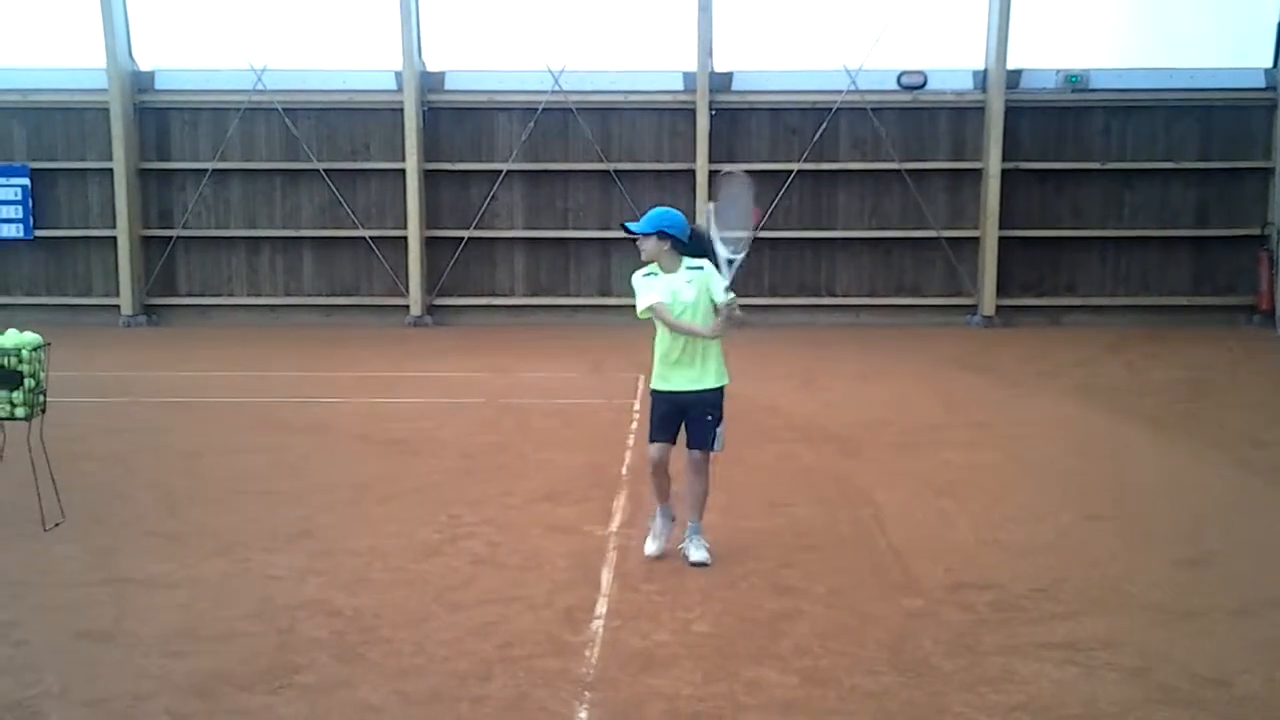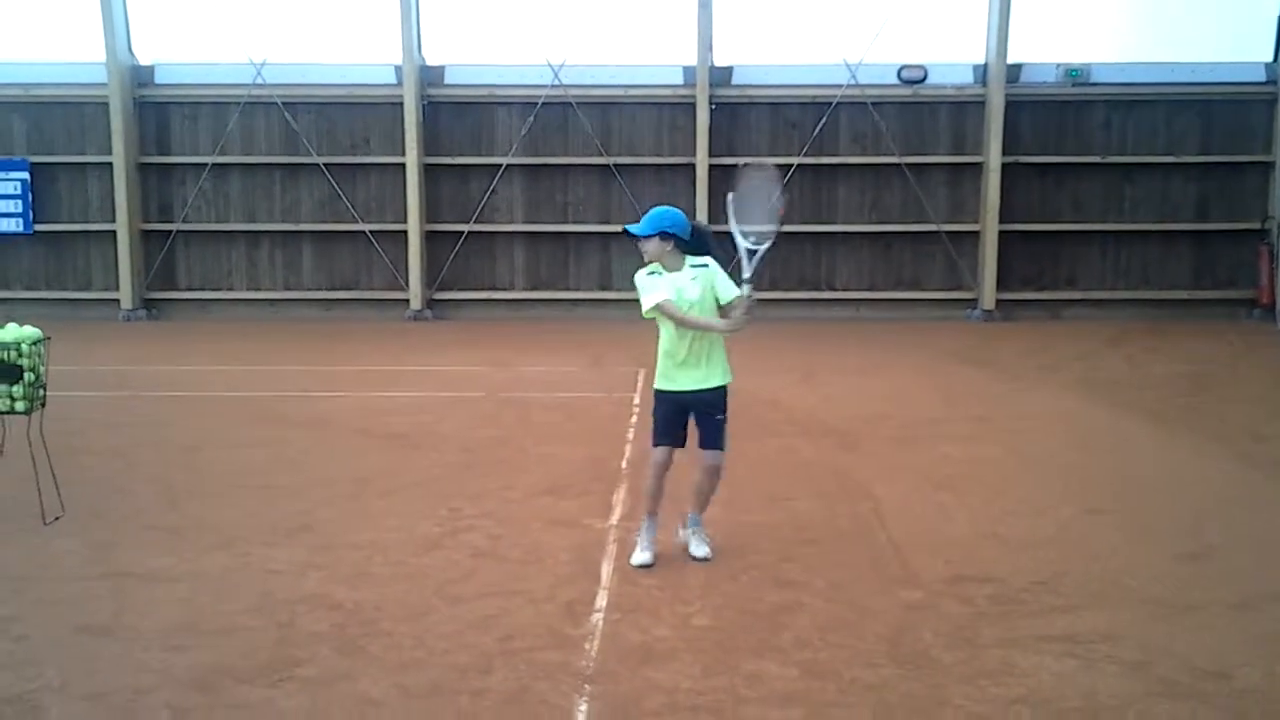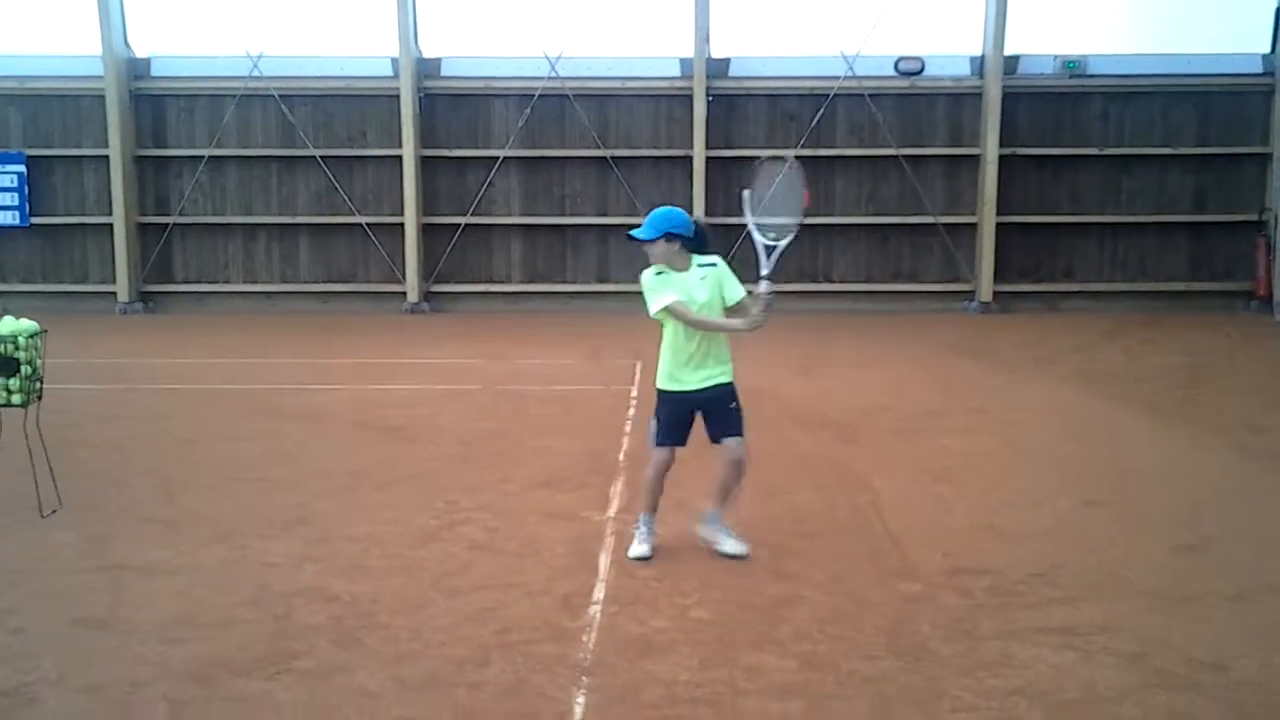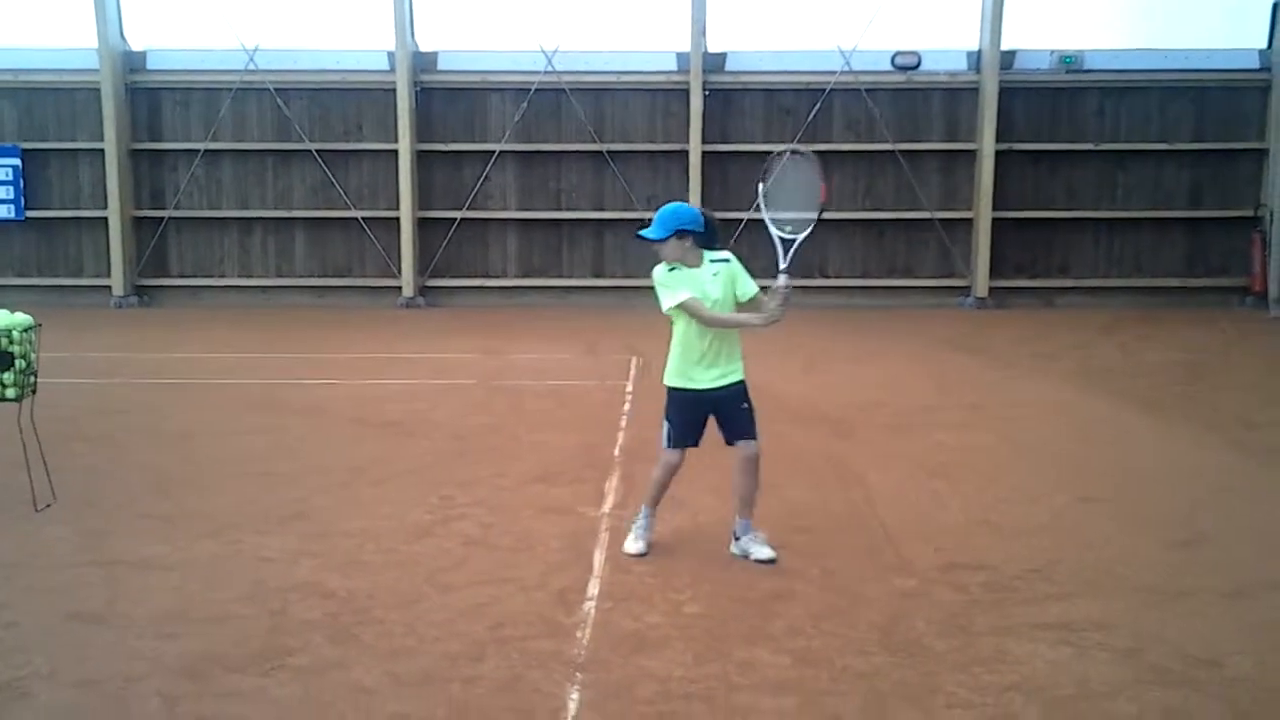
dt=0.1s
person 1, frame 1
left shoulder: (703, 269)
right shoulder: (643, 278)
left elbow: (731, 313)
right elbow: (667, 320)
left wrist: (728, 315)
right wrist: (706, 330)
left hip: (707, 382)
right hip: (666, 382)
left knee: (698, 459)
right knee: (657, 456)
left ankle: (694, 535)
right ankle: (663, 518)
person 1, frame 2
left shoulder: (707, 268)
right shoulder: (646, 278)
left elbow: (735, 311)
right elbow: (678, 317)
left wrist: (742, 311)
right wrist: (722, 325)
left hip: (712, 380)
right hip: (671, 383)
left knee: (713, 462)
right knee: (660, 460)
left ankle: (692, 525)
right ankle: (646, 535)
person 1, frame 3
left shoulder: (714, 267)
right shoulder: (652, 279)
left elbow: (743, 311)
right elbow: (689, 319)
left wrist: (757, 309)
right wrist: (739, 324)
left hip: (717, 379)
right hip: (674, 383)
left knee: (735, 455)
right knee: (661, 459)
left ankle: (714, 522)
right ankle: (645, 528)
person 1, frame 4
left shoulder: (725, 262)
right shoulder: (663, 275)
left elbow: (756, 307)
right elbow: (705, 317)
left wrist: (774, 302)
right wrist: (758, 319)
left hip: (729, 377)
right hip: (685, 381)
left knee: (749, 453)
right knee: (671, 460)
left ankle: (745, 533)
right ankle: (643, 520)
